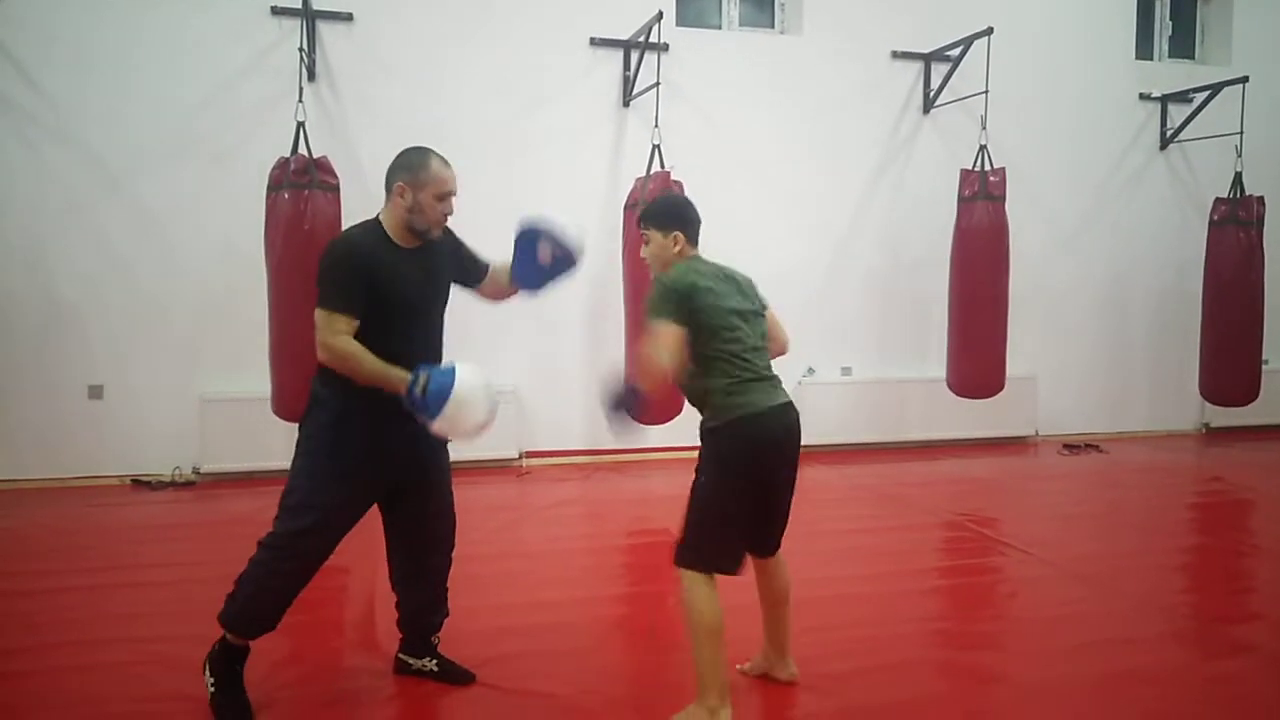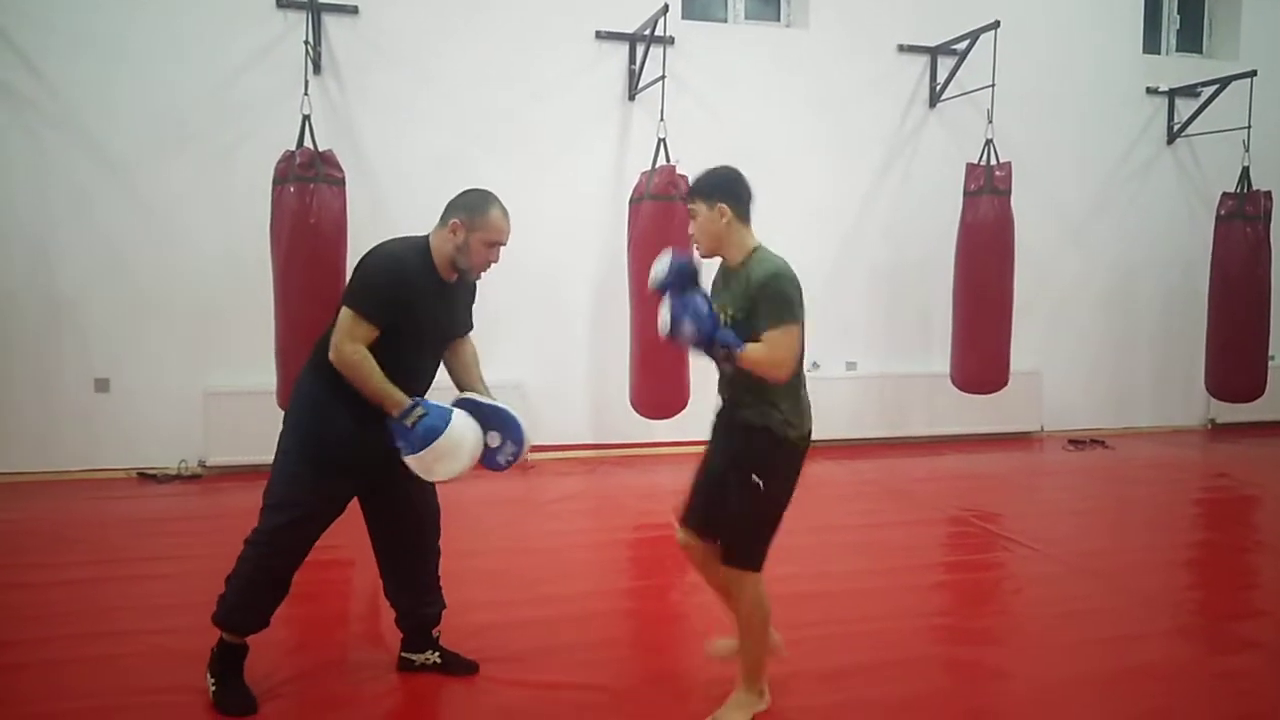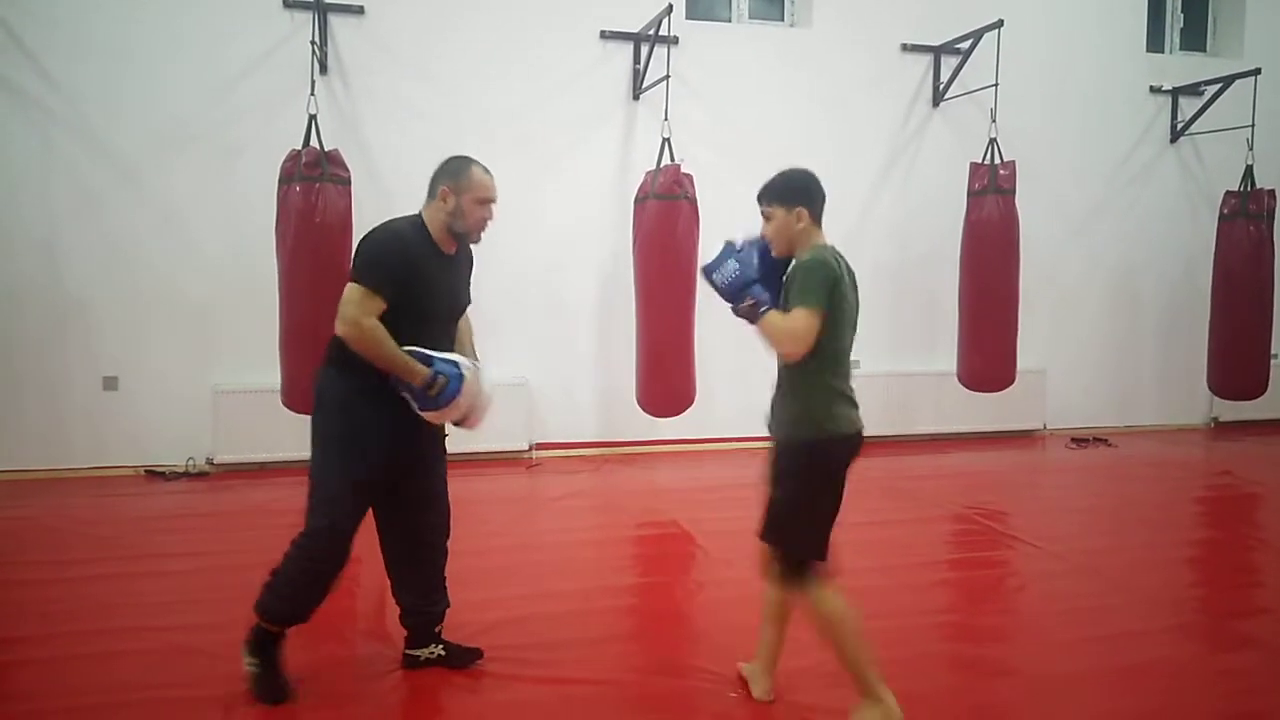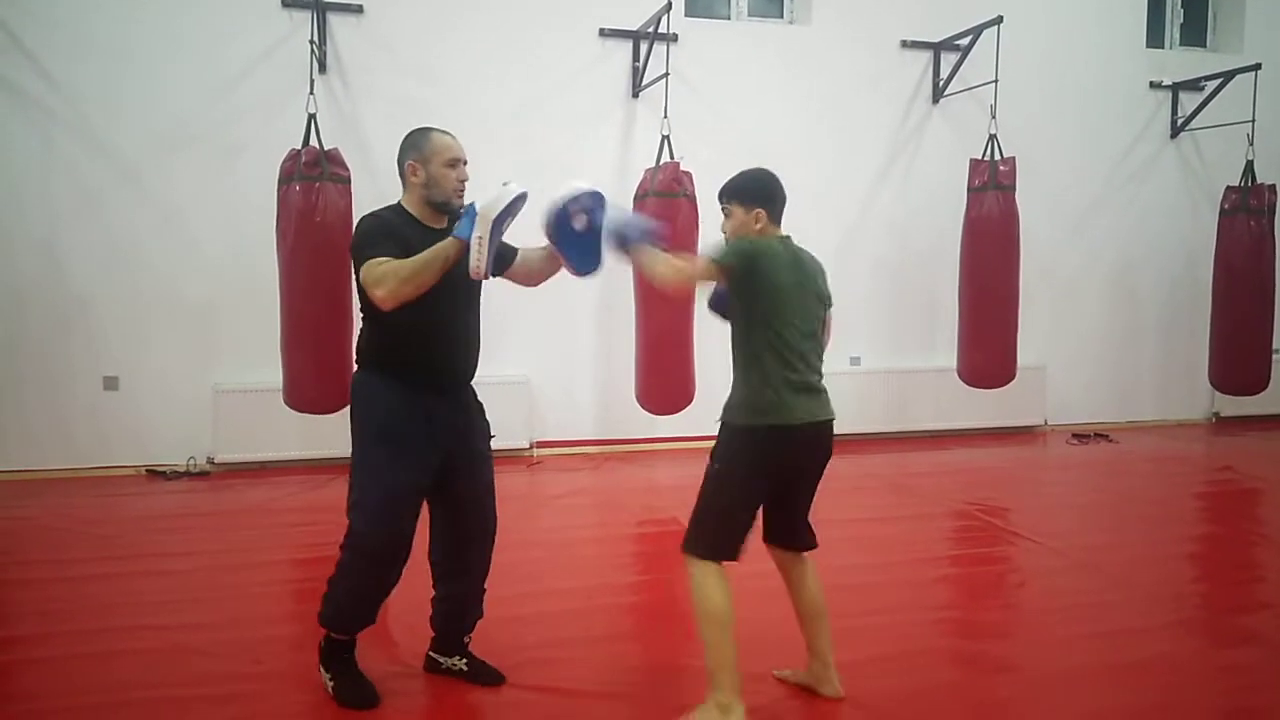
dt=0.7s
person 1, frame 1
left shoulder: (442, 244)
right shoulder: (351, 253)
left elbow: (493, 282)
right elbow: (330, 346)
left wrist: (535, 267)
right wrist: (407, 383)
left hip: (413, 421)
right hip: (348, 422)
left knee: (429, 534)
right knee: (300, 538)
left ankle: (418, 648)
right ankle: (228, 655)
person 1, frame 2
left shoulder: (462, 280)
right shoulder: (391, 266)
left elbow: (456, 340)
right elbow: (344, 350)
left wrist: (481, 402)
right wrist: (405, 408)
left hip: (393, 420)
right hip: (329, 416)
left knee: (415, 528)
right knee: (284, 533)
left ankle: (419, 642)
right ankle: (227, 655)
person 1, frame 3
left shoulder: (459, 254)
right shoulder: (390, 245)
right elbow: (353, 325)
right wrist: (424, 373)
left hip: (412, 406)
right hip: (355, 402)
left knee: (427, 523)
right knee: (333, 525)
left ankle: (423, 637)
right ankle: (266, 640)
person 1, frame 4
left shoulder: (460, 227)
right shoulder: (380, 228)
left elbow: (526, 269)
right elbow: (386, 291)
right wrist: (458, 242)
left hip: (457, 403)
right hip: (391, 405)
left knee: (471, 530)
right knee: (378, 533)
left ankle: (449, 646)
right ankle: (336, 649)
person 2, frame 1
left shoulder: (674, 284)
right shoulder: (736, 279)
left elbow: (663, 363)
right elbow: (778, 343)
left wrist: (630, 393)
left hip: (739, 432)
right hip: (778, 420)
left knee: (695, 568)
right knee: (763, 550)
right ankle: (777, 656)
person 2, frame 2
left shoulder: (771, 276)
right shoulder: (730, 270)
left elbow: (780, 365)
right elbow: (730, 330)
left wrist: (713, 335)
right wrist: (687, 295)
left hip: (773, 437)
right hip: (738, 421)
left knee: (741, 567)
right knee: (695, 541)
right ankle: (758, 636)
person 2, frame 3
left shoulder: (814, 265)
right shoulder: (824, 264)
left elbow: (793, 342)
right elbow: (790, 331)
left wrist: (753, 294)
right wrist: (761, 291)
left hip: (813, 438)
right hip: (820, 432)
left knee: (799, 575)
right knee: (776, 556)
right ankle: (763, 671)
person 2, frame 4
left shoulder: (748, 254)
right shoulder: (811, 266)
left elbow: (674, 276)
left wrist: (635, 242)
left hip: (758, 427)
right hip: (813, 425)
left knee: (706, 557)
right knee: (792, 550)
right ankle: (823, 670)
